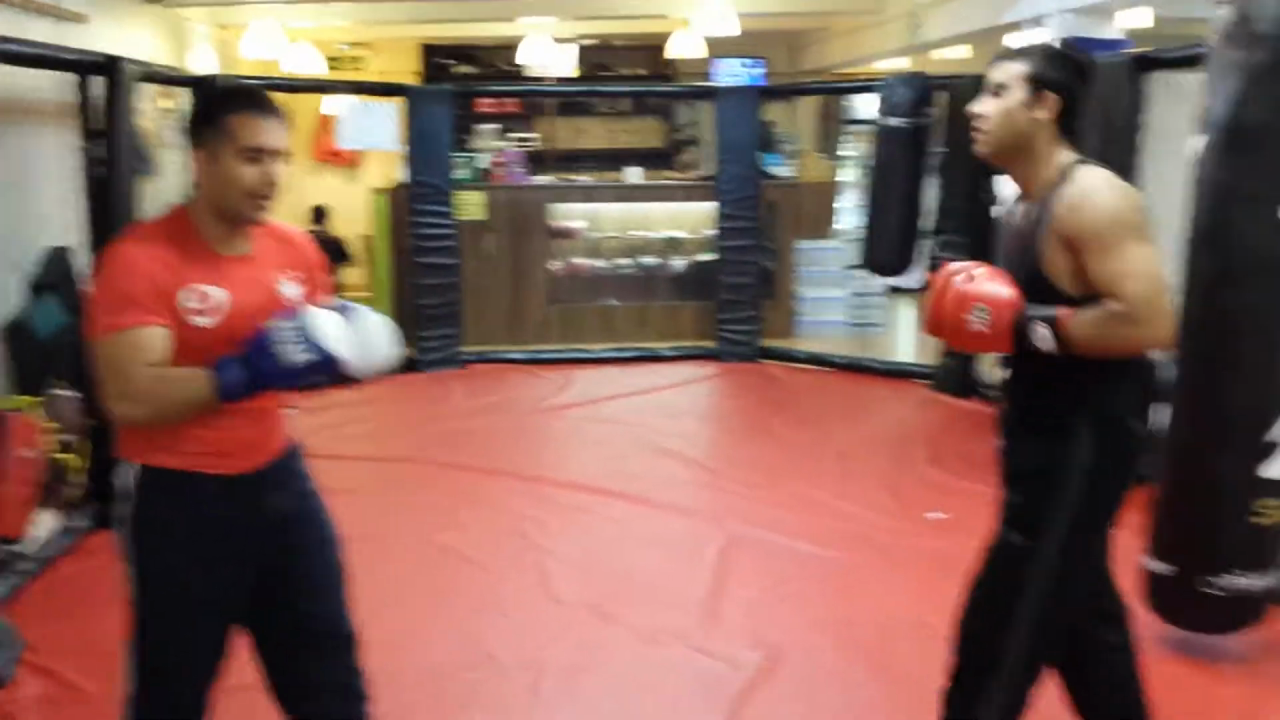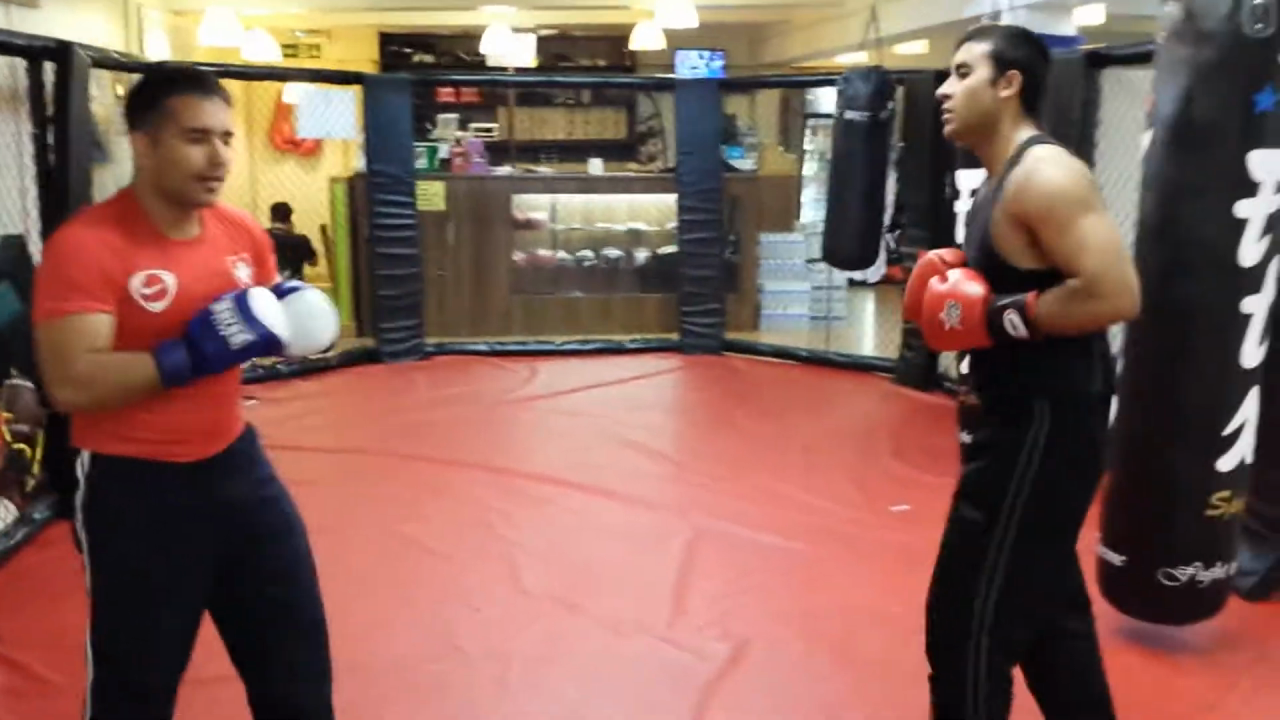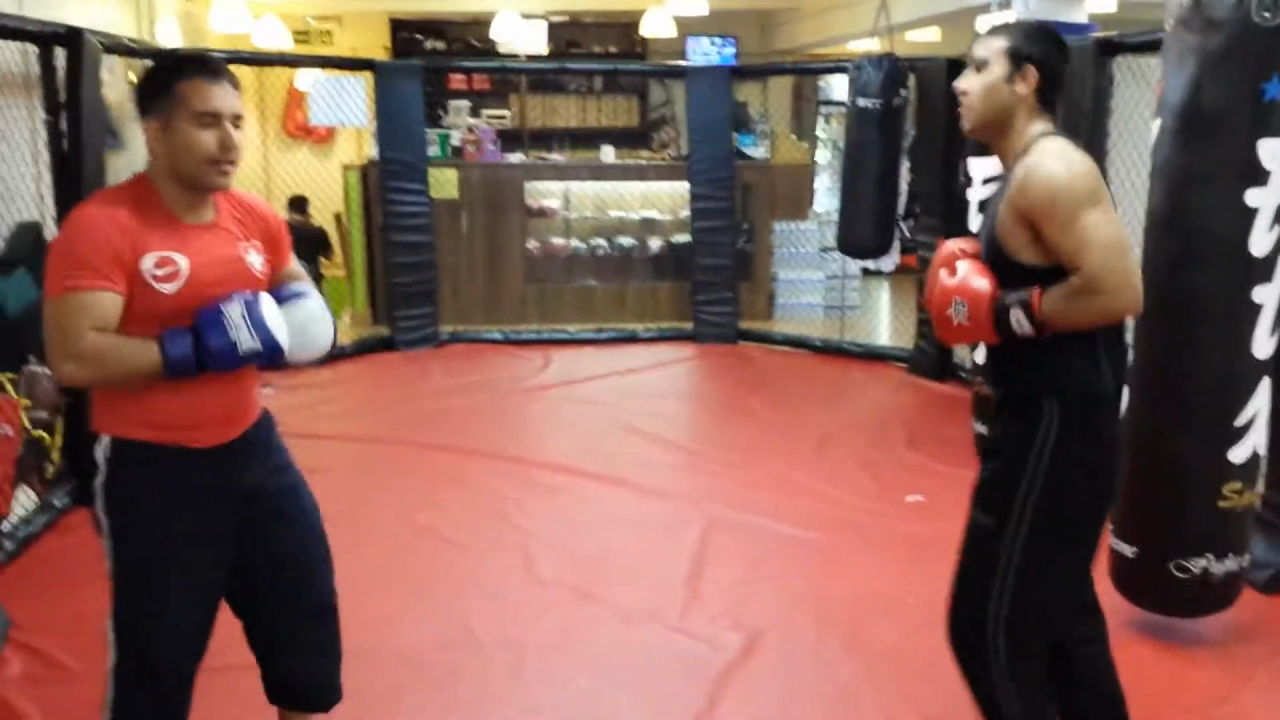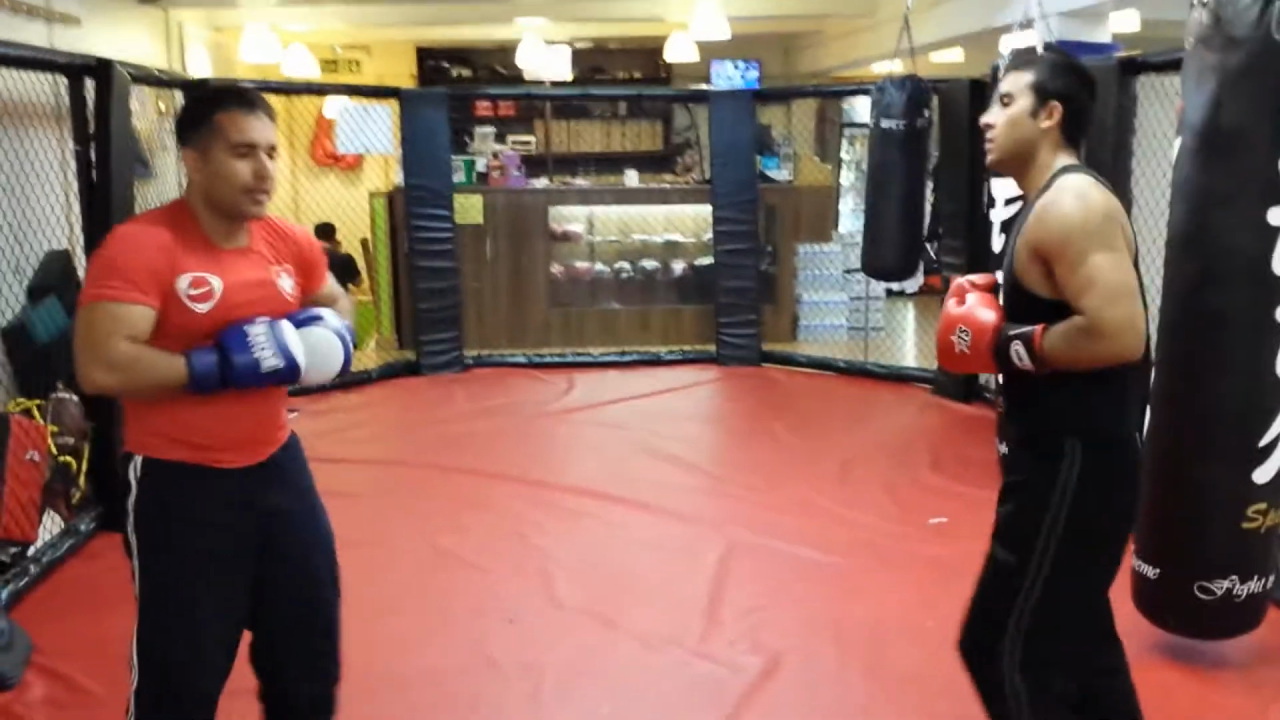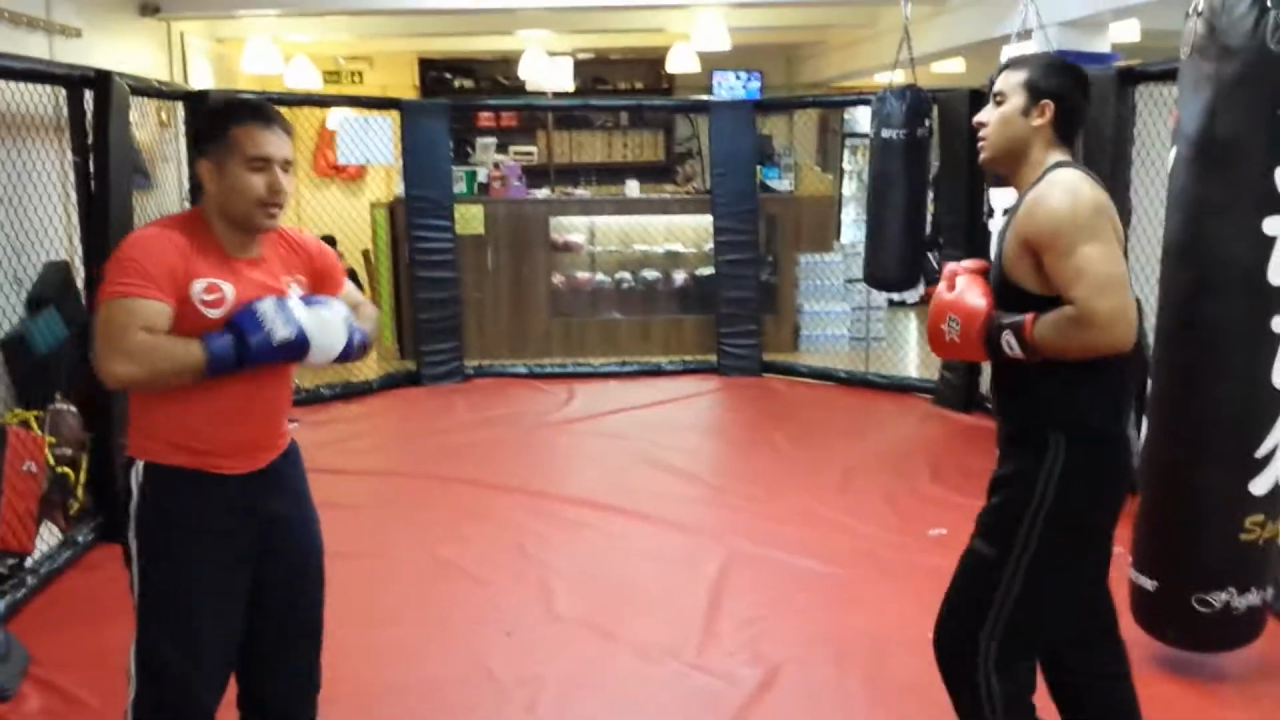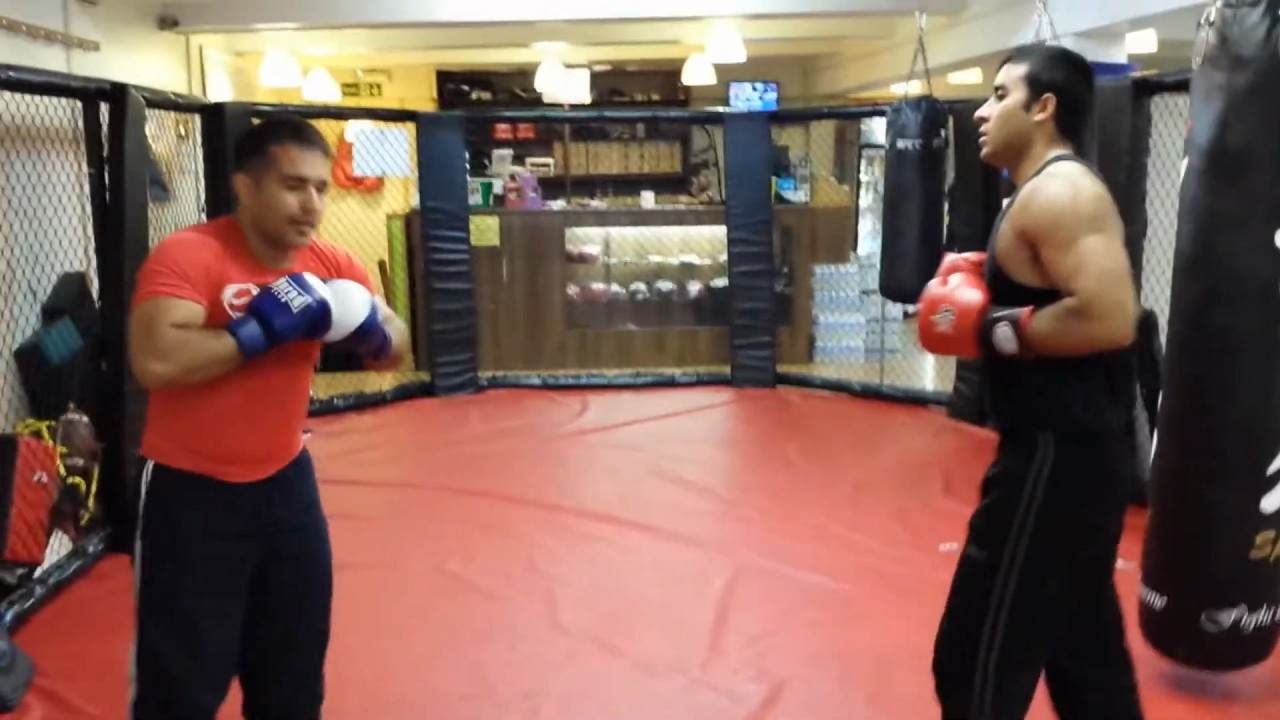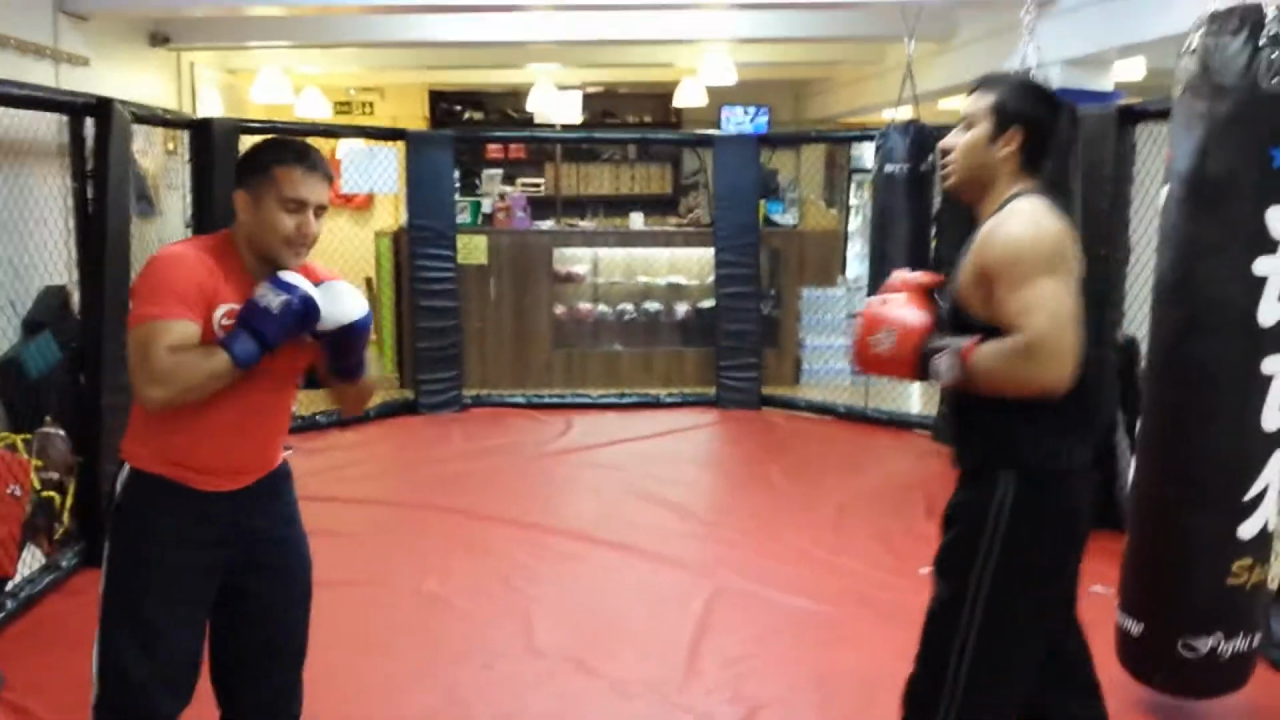
dt=0.1s
person 1, frame 1
left shoulder: (1092, 199)
right shoulder: (1022, 210)
left elbow: (1152, 320)
left wrist: (1032, 328)
right wrist: (971, 316)
left hip: (1083, 447)
right hip: (1041, 440)
left knee: (1000, 634)
right knee: (1079, 614)
person 1, frame 2
left shoulder: (1045, 175)
right shoulder: (1004, 183)
left elbow: (1115, 294)
left wrist: (1001, 317)
right wrist: (959, 298)
left hip: (1044, 430)
right hip: (1024, 422)
left knee: (968, 617)
right knee: (1046, 603)
person 1, frame 3
left shoulder: (1051, 169)
right shoulder: (1025, 175)
left elbow: (1117, 292)
left wrist: (1007, 314)
right wrist: (975, 294)
left hip: (1055, 428)
right hip: (1041, 420)
left knee: (992, 619)
right knee: (1056, 605)
person 1, frame 4
left shoulder: (1072, 205)
right shoulder: (1050, 208)
left elbow: (1118, 334)
left wrist: (1007, 346)
right wrist: (995, 321)
left hip: (1076, 465)
right hip: (1068, 457)
left knee: (1005, 648)
right knee: (1074, 634)
person 1, frame 5
left shoulder: (1062, 199)
right shoulder: (1045, 203)
left elbow: (1111, 325)
left wrist: (999, 335)
right wrist: (989, 307)
left hip: (1064, 460)
right hip: (1061, 452)
left knee: (977, 642)
right knee: (1076, 635)
person 1, frame 6
left shoulder: (1060, 194)
right shoulder: (1047, 197)
left elbow: (1111, 318)
left wrist: (993, 328)
right wrist: (995, 297)
left hip: (1060, 460)
right hip: (1076, 454)
left knee: (981, 664)
right knee: (1084, 648)
person 1, frame 7
left shoulder: (1021, 230)
right shoulder: (1014, 228)
left elbow: (1046, 364)
left wrist: (935, 358)
right wrist: (941, 319)
left hip: (1017, 495)
right hip: (1037, 487)
person 2, frame 1
left shoulder: (296, 250)
right shoulder: (139, 261)
left elbow: (317, 336)
right elbow: (129, 399)
right wrist: (247, 371)
left hip: (274, 479)
right hip: (176, 500)
left knee: (323, 649)
person 2, frame 2
left shoulder: (241, 232)
right shoulder: (87, 246)
left elbow: (271, 313)
right elbow: (70, 383)
left wrist: (292, 321)
right wrist: (193, 354)
left hip: (234, 463)
right hip: (132, 487)
left knee: (293, 626)
right knee: (137, 665)
person 2, frame 3
left shoulder: (258, 219)
right shoulder: (100, 226)
left elbow: (295, 292)
right elbow: (72, 358)
left wrist: (303, 314)
right wrist: (196, 348)
left hip: (252, 448)
right hip: (150, 471)
left knee: (303, 607)
right knee: (157, 649)
person 2, frame 4
left shoulder: (291, 243)
right shoulder: (139, 247)
left elbow: (340, 310)
right elbow: (97, 366)
left wrist: (326, 334)
right wrist: (222, 363)
left hip: (276, 471)
right hip: (179, 488)
left knee: (306, 638)
right knee: (184, 665)
person 2, frame 5
left shoulder: (304, 254)
right shoulder: (156, 251)
left elbow: (364, 316)
right elbow: (120, 361)
left wrist: (345, 333)
right wrist: (237, 344)
left hip: (275, 479)
right hip: (182, 493)
left knee: (290, 650)
person 2, frame 6
left shoulder: (329, 267)
right shoulder: (186, 256)
left elbow: (395, 351)
right elbow: (153, 362)
left wrist: (372, 330)
right wrist: (263, 325)
left hip: (285, 487)
right hip: (190, 495)
left knee: (293, 656)
person 2, frame 7
left shoulder: (316, 290)
right shoulder: (179, 271)
left elbow: (352, 403)
right elbow: (156, 386)
left wrist: (349, 351)
right wrist: (252, 340)
left hip: (263, 499)
right hip: (166, 504)
left knee: (270, 670)
